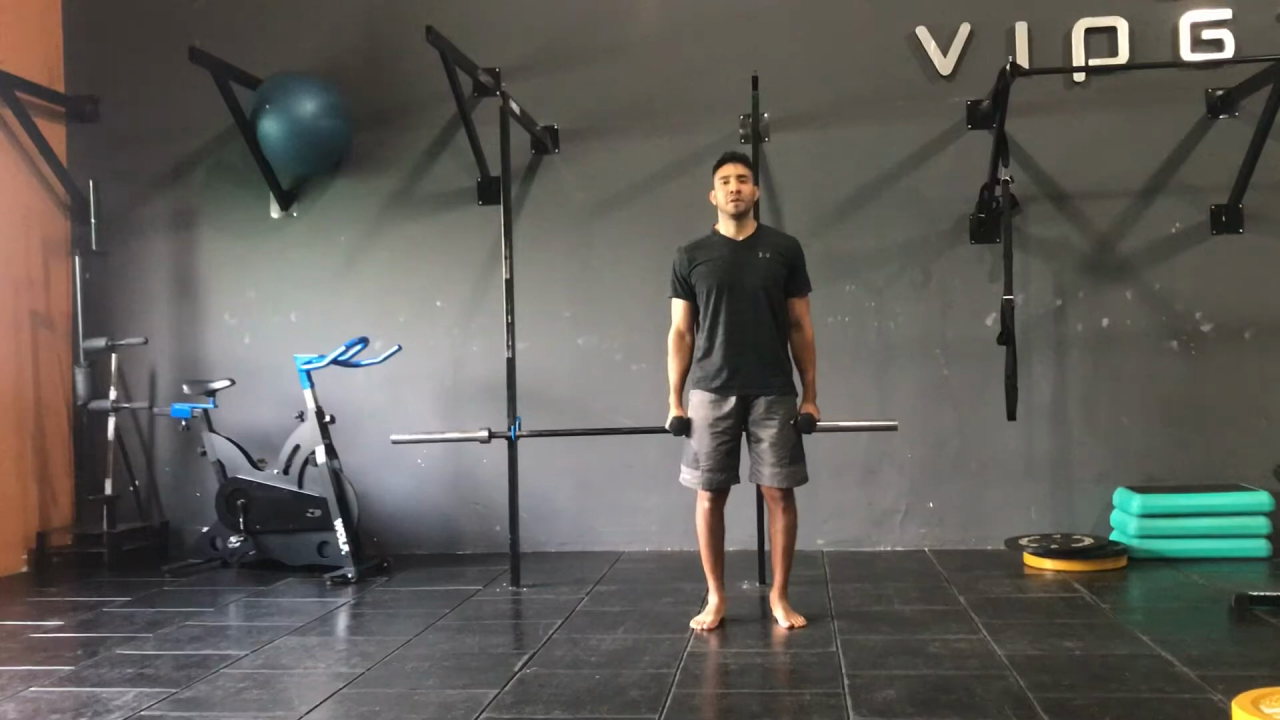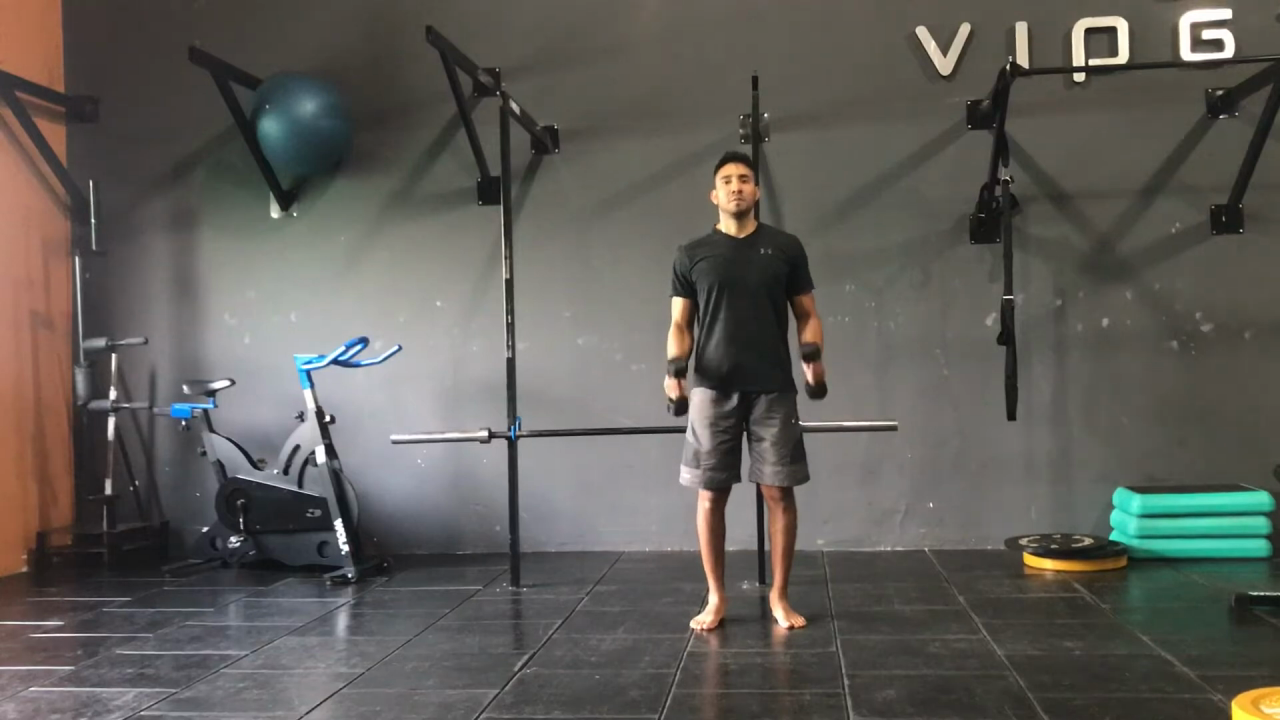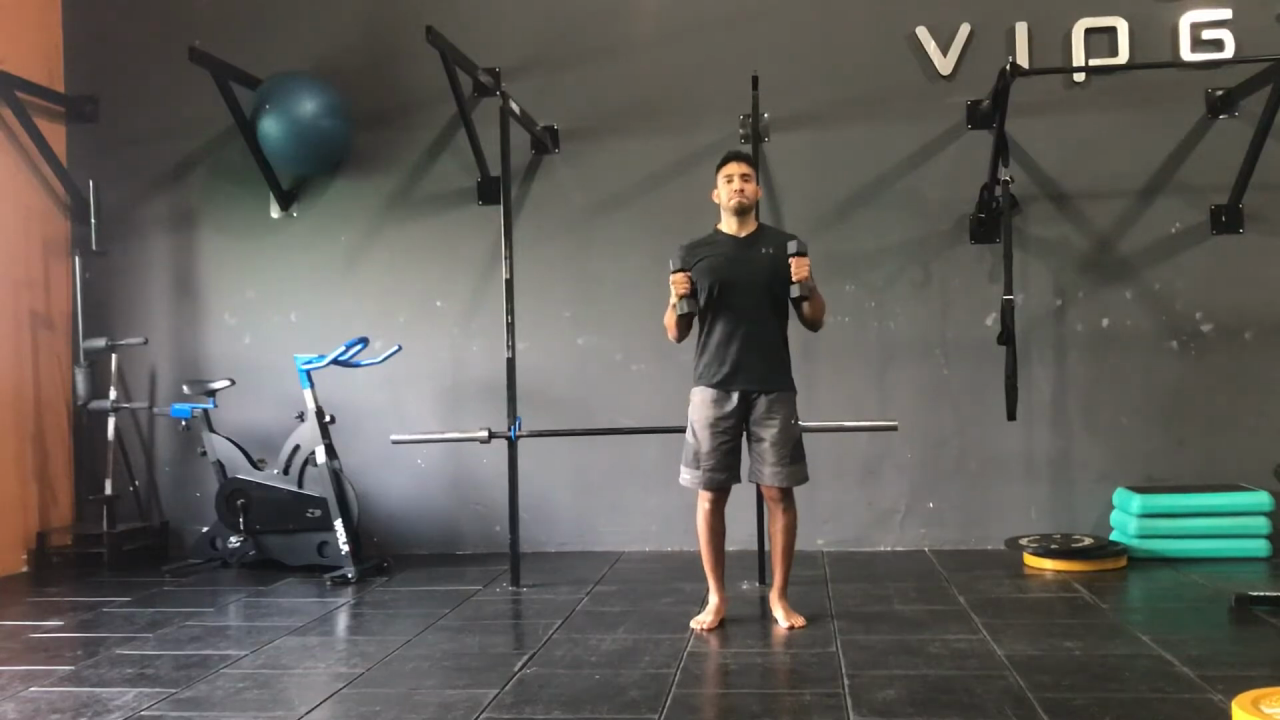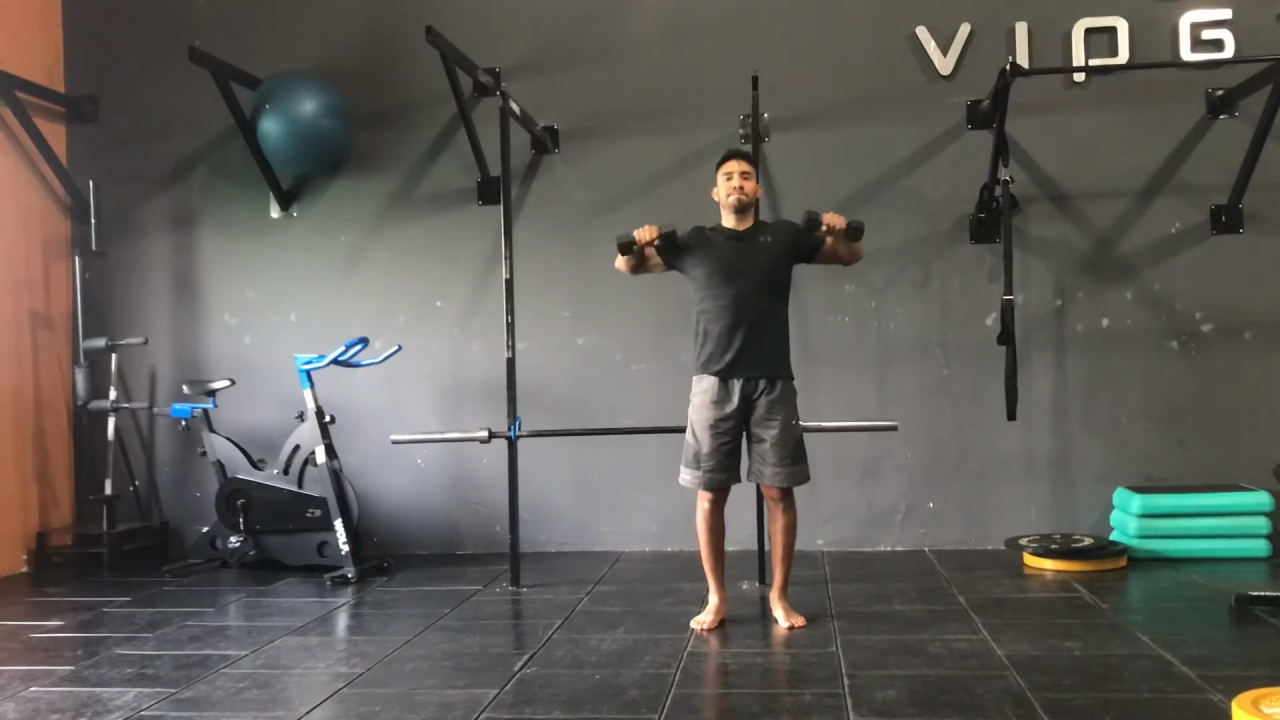
dt=0.7s
person 1, frame 1
left shoulder: (785, 249)
right shoulder: (691, 257)
left elbow: (800, 327)
right elbow: (681, 332)
left wrist: (810, 395)
right wrist: (674, 400)
left hip: (773, 393)
right hip: (711, 393)
left knee: (780, 493)
right knee: (709, 495)
left ankle: (779, 595)
right ankle: (716, 597)
person 1, frame 2
left shoulder: (786, 247)
right shoulder: (692, 255)
left elbow: (808, 314)
right elbow: (680, 324)
left wrist: (814, 358)
right wrist: (675, 368)
left hip: (773, 390)
right hip: (713, 392)
left knee: (779, 492)
right knee: (710, 494)
left ankle: (779, 596)
right ankle: (715, 598)
person 1, frame 3
left shoulder: (784, 246)
right shoulder: (694, 253)
left elbow: (814, 321)
right elbow: (676, 333)
left wrist: (809, 287)
right wrist: (676, 302)
left hip: (773, 389)
right hip: (713, 388)
left knee: (779, 492)
right knee: (710, 495)
left ankle: (779, 595)
right ankle: (715, 598)
person 1, frame 4
left shoulder: (784, 236)
right shoulder: (695, 243)
left elbow: (848, 255)
right elbow: (629, 265)
left wrist: (841, 229)
right wrist: (636, 244)
left hip: (772, 383)
right hip: (714, 383)
left knee: (779, 491)
right knee: (710, 493)
left ankle: (779, 595)
right ankle: (716, 598)
